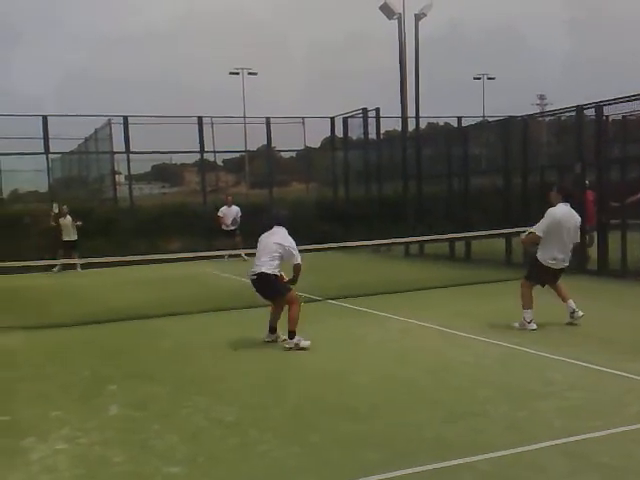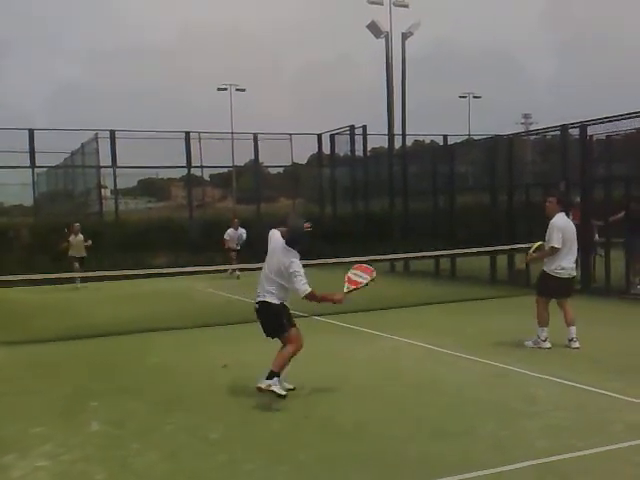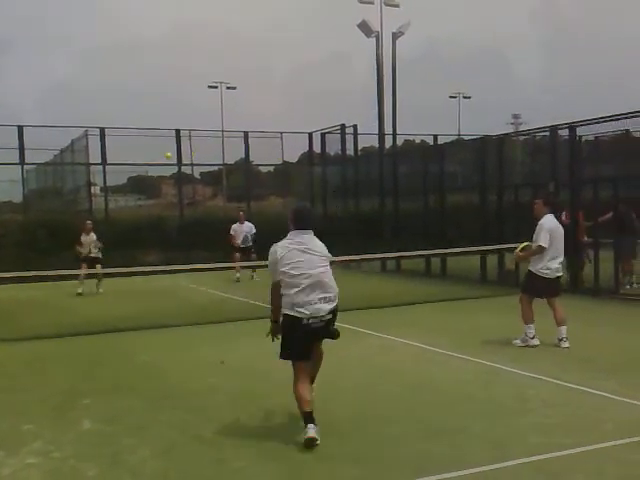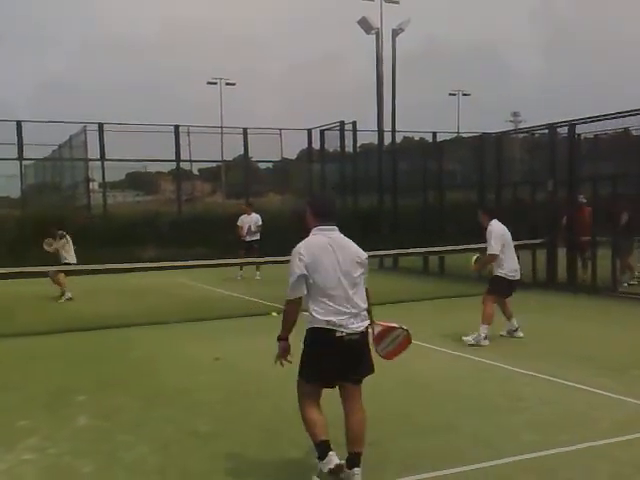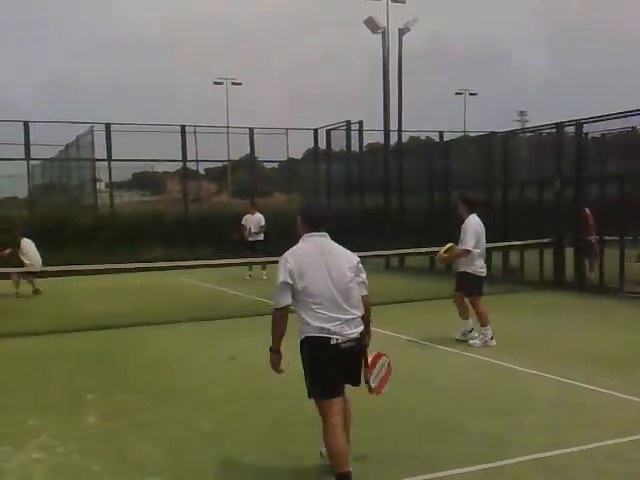
dt=0.7s
person 1, frame 1
left shoulder: (264, 237)
right shoulder: (286, 238)
right elbow: (297, 264)
right wrist: (293, 280)
left hip: (256, 276)
right hip: (266, 276)
left knee: (279, 302)
right knee: (294, 301)
left ankle: (272, 334)
right ankle: (292, 339)
person 1, frame 2
left shoulder: (276, 243)
right shoulder: (293, 265)
left elbow: (275, 231)
right elbow: (307, 294)
left wrist: (291, 229)
right wrist: (333, 298)
left hip: (264, 303)
right hip: (272, 305)
left knee: (289, 343)
right knee: (295, 343)
left ankle: (274, 380)
right ankle: (270, 380)
person 1, frame 3
left shoulder: (278, 250)
right shoulder: (321, 247)
left elbow: (277, 288)
left wrist: (275, 320)
left hip: (296, 319)
right hip: (326, 313)
left knee: (300, 375)
right knee: (315, 346)
left ankle: (310, 426)
right ankle: (308, 388)
person 1, frame 4
left shoulder: (304, 249)
right shoulder: (354, 248)
left elbow: (294, 301)
left wrist: (283, 339)
right wrist: (368, 317)
left hip: (324, 332)
right hip: (356, 331)
left knee: (308, 399)
right knee: (353, 400)
left ankle: (327, 457)
person 1, frame 5
left shoulder: (291, 258)
right shoulder: (348, 255)
left elbow: (281, 309)
right elbow: (365, 302)
left wrist: (275, 349)
right wrist: (365, 334)
left hip: (319, 340)
right hip: (352, 337)
left knee: (331, 414)
right knee: (339, 397)
right ankle: (340, 453)
person 2, frame 1
left shoulder: (553, 212)
right shoulder: (576, 217)
left elbow: (537, 234)
right elbow: (575, 241)
left wrist: (525, 239)
left hip: (546, 259)
right hip: (563, 260)
left knee: (526, 285)
right knee: (554, 283)
left ankle: (528, 321)
right ankle: (574, 312)
person 2, frame 2
left shoulder: (555, 222)
right shoulder: (569, 223)
left elbow: (554, 248)
left wrist: (536, 257)
right wrist: (542, 253)
left hip: (553, 271)
right hip: (568, 271)
left knee: (541, 302)
right knee: (564, 303)
left ankle: (542, 339)
right ankle: (573, 339)
person 2, frame 3
left shoulder: (544, 223)
right shoulder: (556, 224)
left elbow: (541, 248)
left wrist: (523, 256)
right wrist: (529, 252)
left hip: (539, 271)
right hip: (554, 271)
left knee: (525, 300)
right knee: (554, 303)
left ankle: (530, 336)
right ankle: (563, 338)
person 2, frame 4
left shoulder: (493, 229)
right shoulder: (500, 227)
left elbow: (492, 255)
left wrist: (479, 265)
right wrist: (484, 262)
left hip: (503, 273)
right hip: (511, 272)
left knee: (488, 301)
right knee: (501, 300)
left ankle: (482, 336)
right ankle: (514, 329)
person 2, frame 5
left shoulder: (470, 224)
right shoulder: (475, 222)
left elbow: (465, 250)
left wrist: (448, 257)
right wrist: (455, 251)
left hip: (472, 270)
right hip: (467, 269)
left knee: (476, 302)
right knee: (457, 297)
left ankle: (488, 336)
right ankle: (468, 330)
